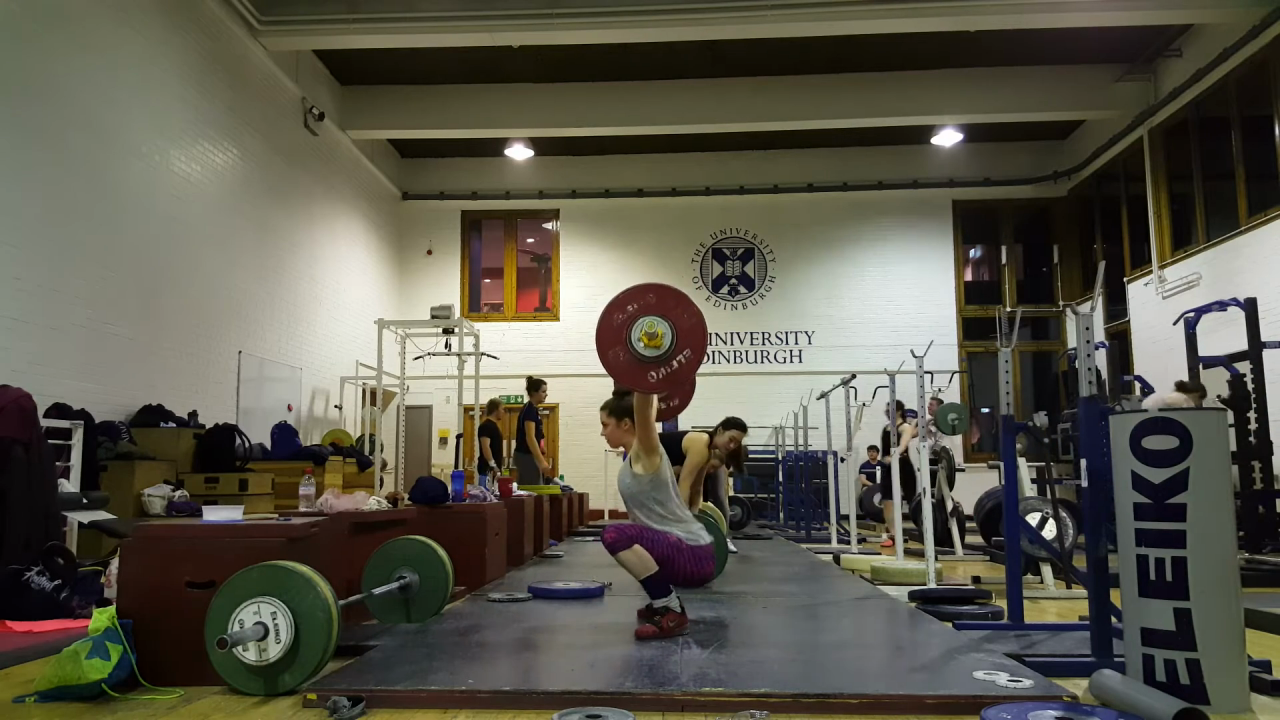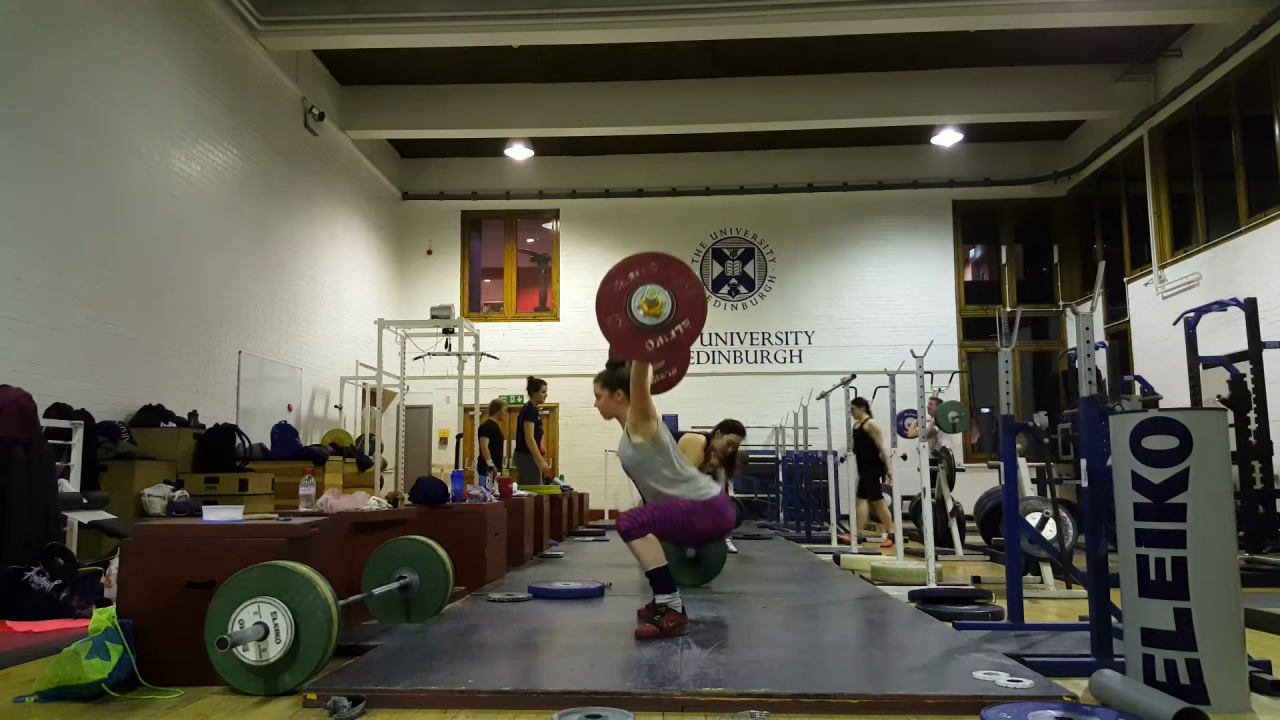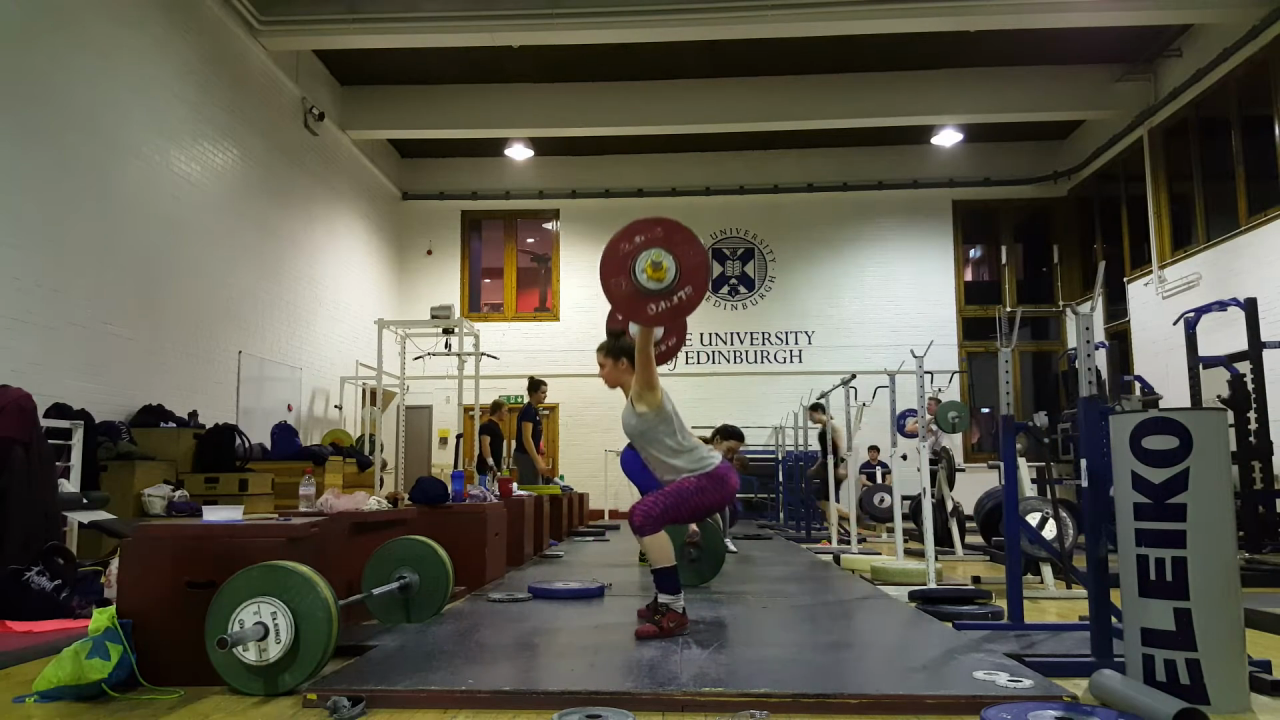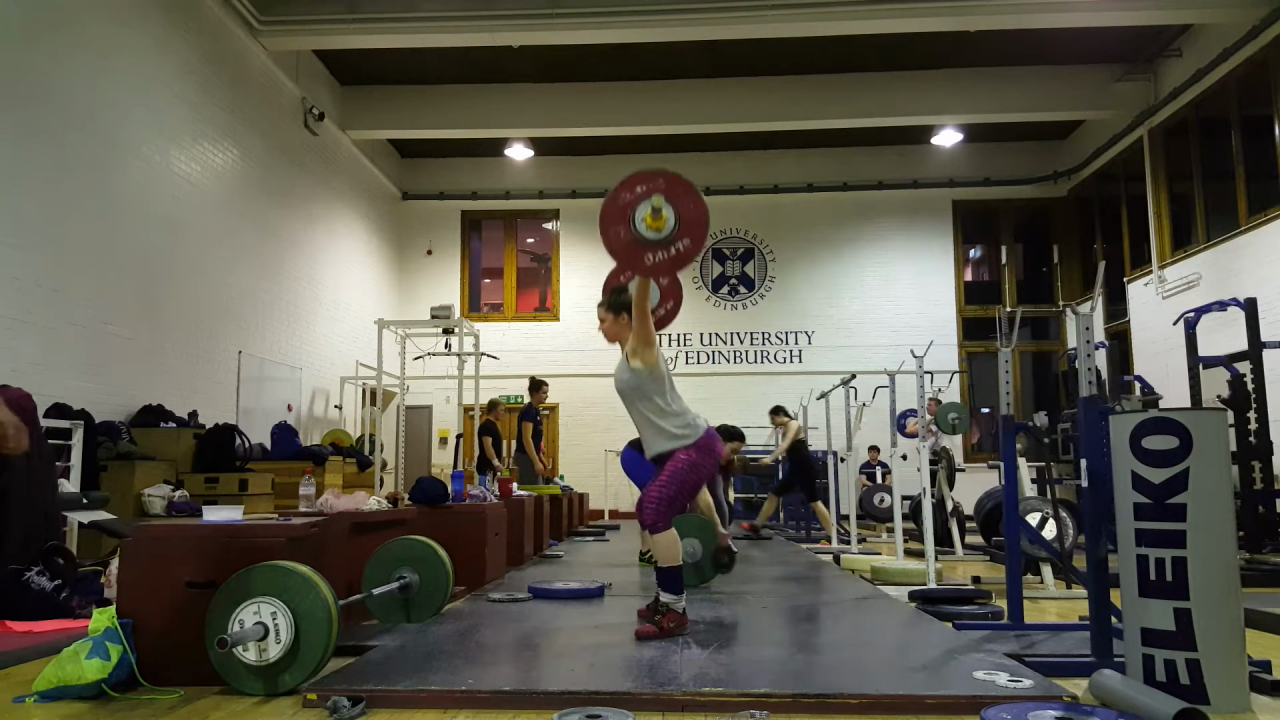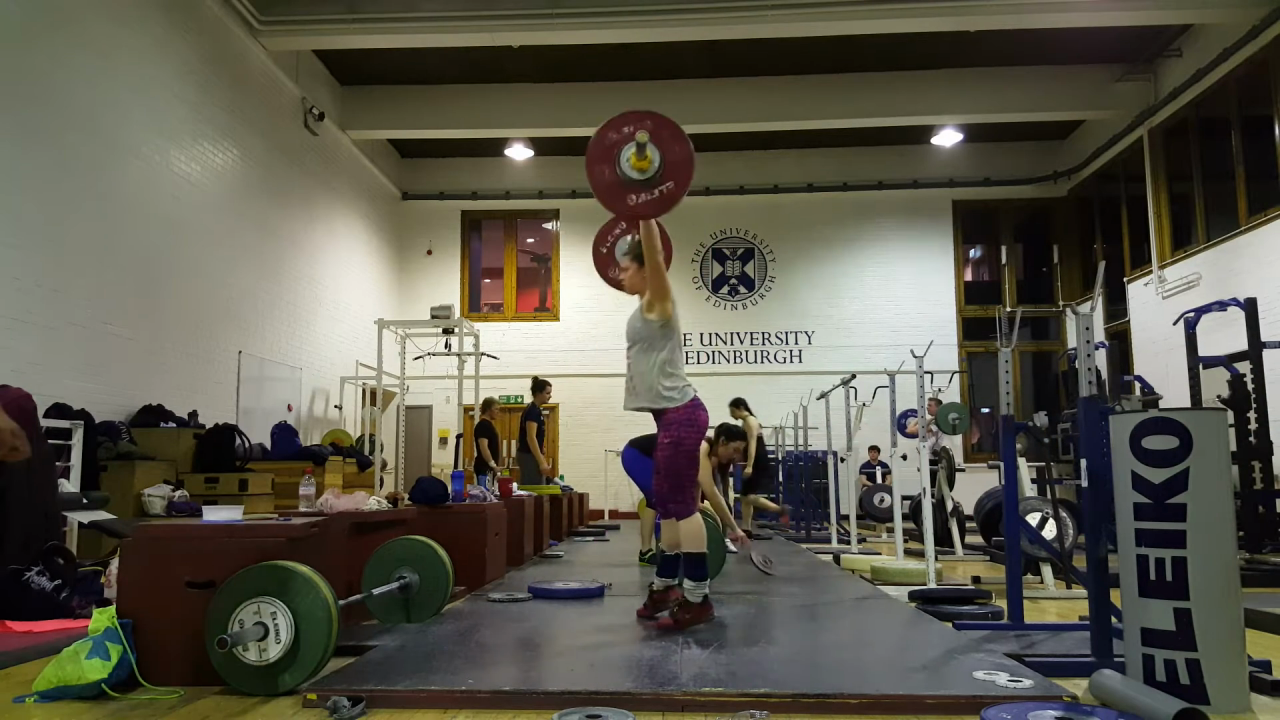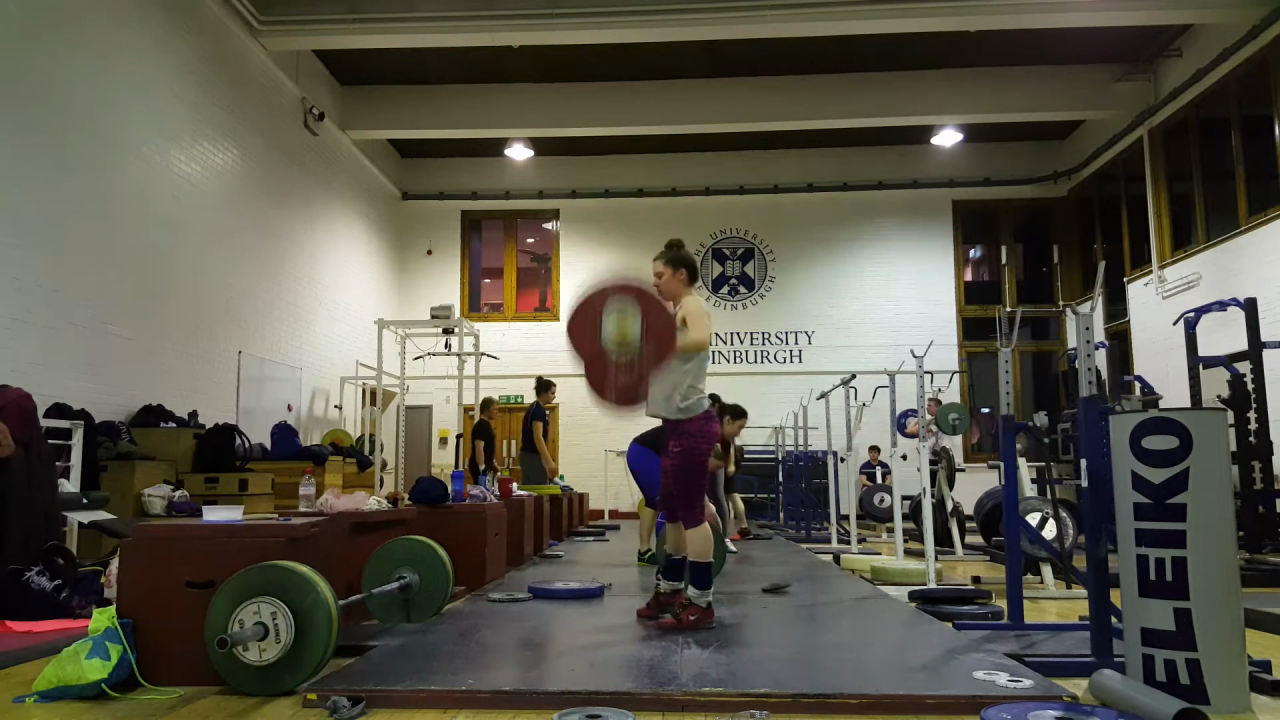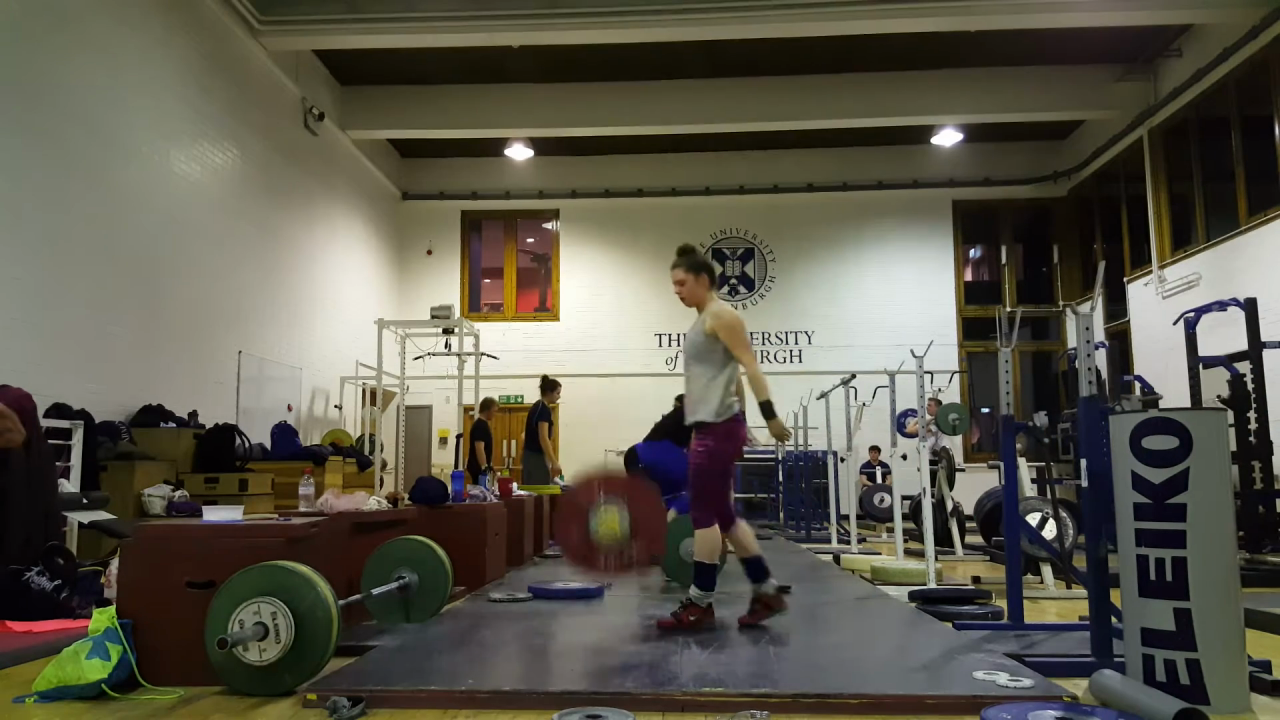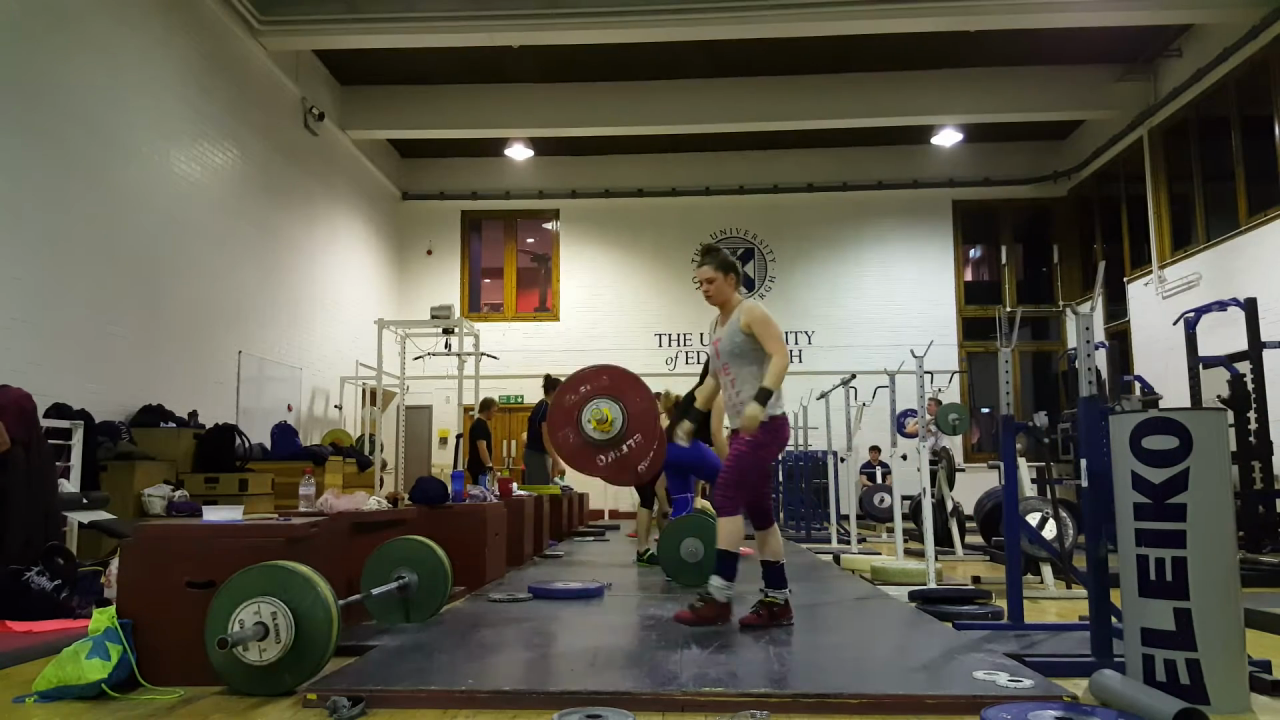
dt=0.3s
person 1, frame 1
left shoulder: (645, 453)
right shoulder: (638, 455)
left elbow: (642, 410)
right elbow: (649, 411)
left hip: (693, 556)
right hip: (685, 551)
left knee: (616, 535)
right knee: (623, 538)
left ankle: (671, 612)
right ankle: (665, 601)
person 1, frame 2
left shoulder: (639, 421)
right shoulder: (632, 425)
left elbow: (639, 381)
right elbow: (643, 375)
left hip: (709, 509)
right hip: (703, 507)
left knee: (631, 523)
right knee: (638, 527)
left ankle: (673, 612)
right ankle: (667, 600)
person 1, frame 3
left shoulder: (644, 390)
right shoulder: (634, 394)
left elbow: (644, 347)
right elbow: (643, 349)
left hip: (713, 478)
right hip: (705, 477)
left knee: (644, 516)
right knee: (648, 517)
left ankle: (674, 612)
right ankle: (667, 599)
person 1, frame 4
left shoulder: (641, 345)
right shoulder: (631, 349)
left elbow: (642, 300)
right elbow: (639, 303)
left hip: (698, 445)
right hip: (683, 445)
left knee: (656, 512)
right knee: (650, 512)
left ankle: (674, 612)
right ankle: (666, 599)
person 1, frame 5
left shoulder: (659, 301)
right shoulder: (647, 303)
left elbow: (655, 252)
right elbow: (647, 258)
left wrist: (646, 217)
right wrist: (638, 224)
left hip: (680, 413)
right hip: (671, 414)
left knee: (679, 503)
right knee: (665, 503)
left ankle: (697, 599)
right ankle: (665, 588)
person 1, frame 6
left shoulder: (693, 306)
right shoulder: (680, 309)
left elbow: (701, 339)
left hip: (691, 422)
right hip: (681, 422)
left knee: (689, 511)
right knee: (673, 509)
left ankle: (699, 604)
right ankle: (669, 592)
person 1, frame 7
left shoulder: (720, 314)
right shoulder: (704, 318)
left elbow: (749, 365)
left wrist: (770, 414)
left hip: (717, 426)
right hip: (712, 426)
left knee: (703, 513)
right knee: (720, 514)
left ankle: (700, 603)
right ankle: (767, 592)
person 1, frame 8
left shoulder: (751, 312)
right shoulder: (718, 324)
left elbow: (780, 356)
right elbow: (715, 378)
left wrist: (760, 400)
right wrist: (690, 418)
left hip: (765, 424)
right hip: (741, 427)
left knee: (727, 502)
right knee: (758, 512)
left ankle: (718, 597)
right ankle: (777, 601)
